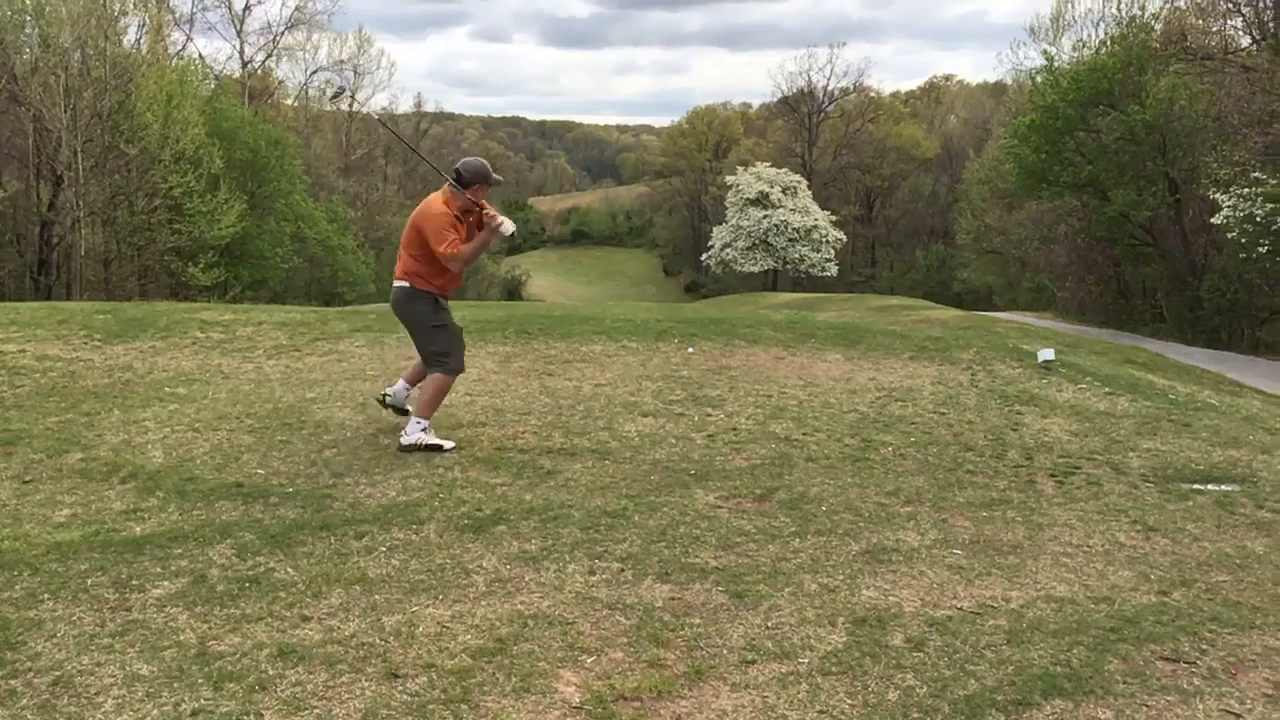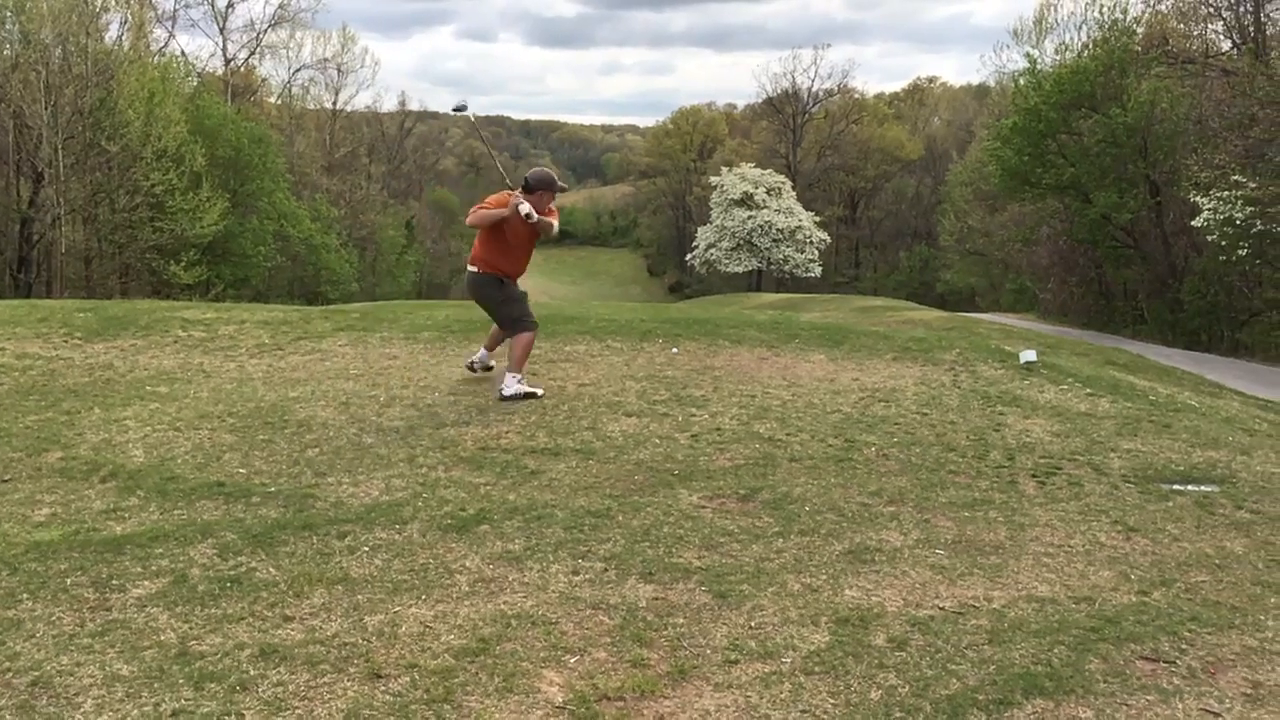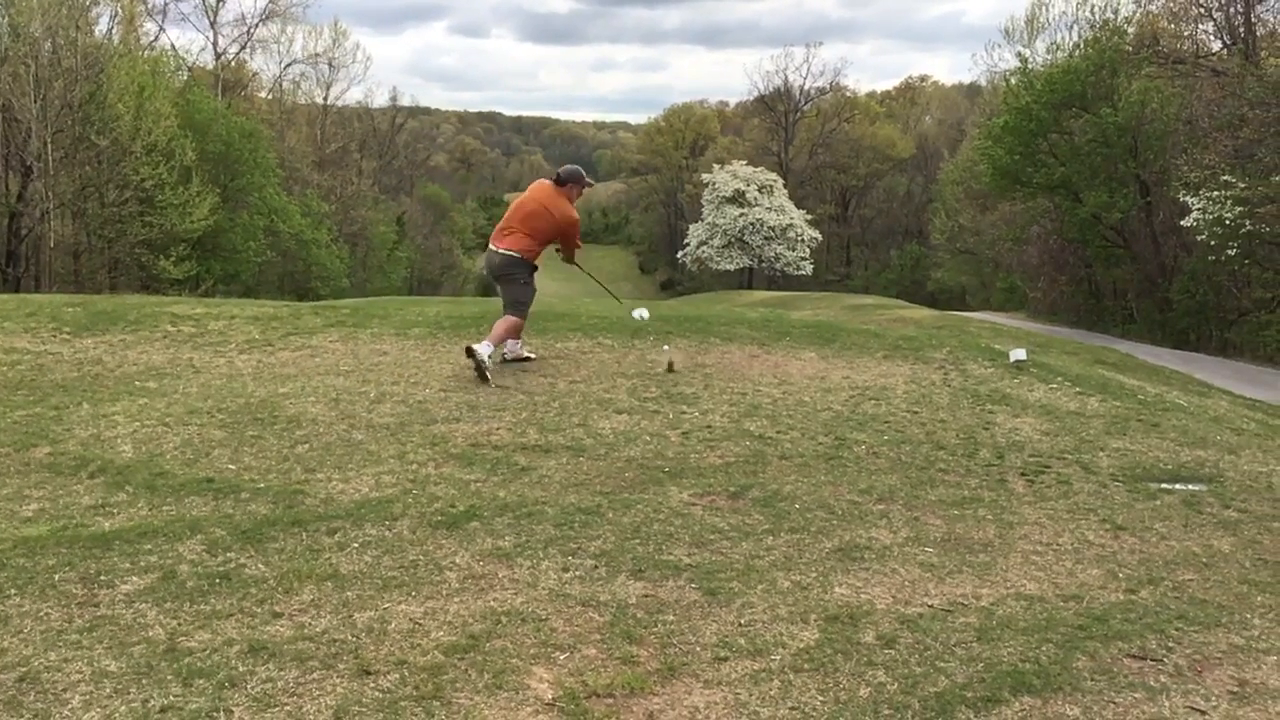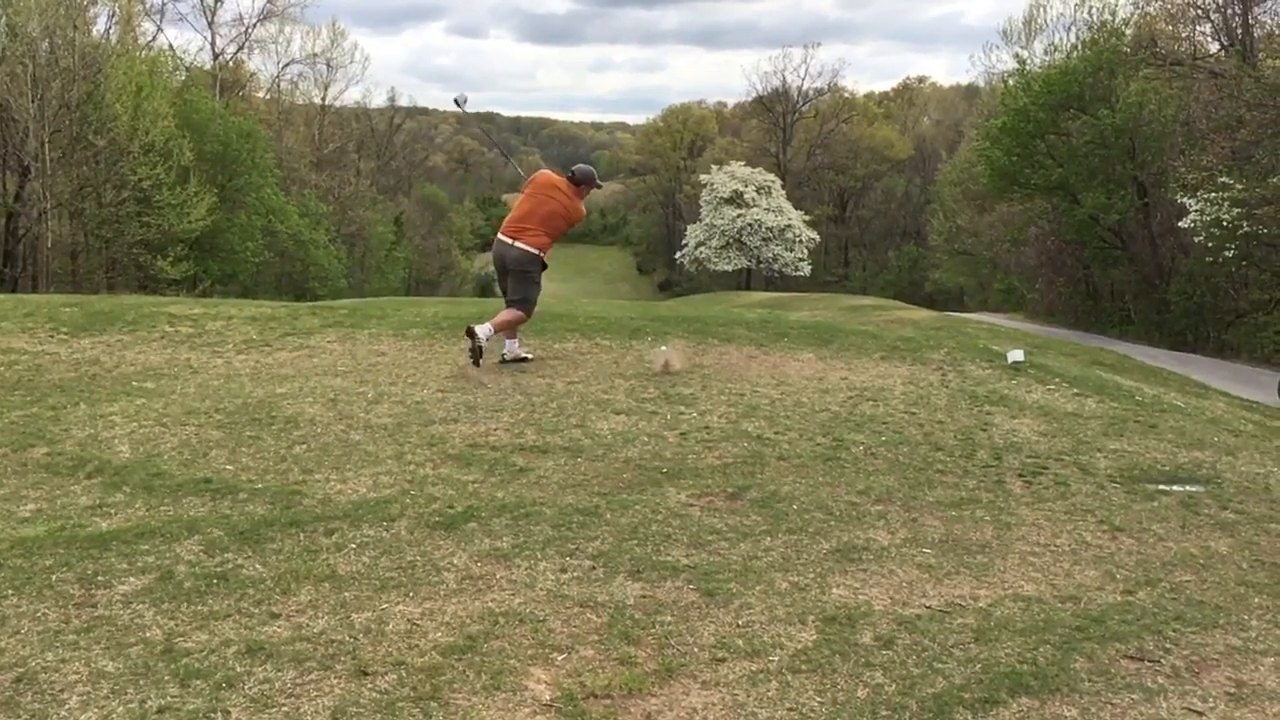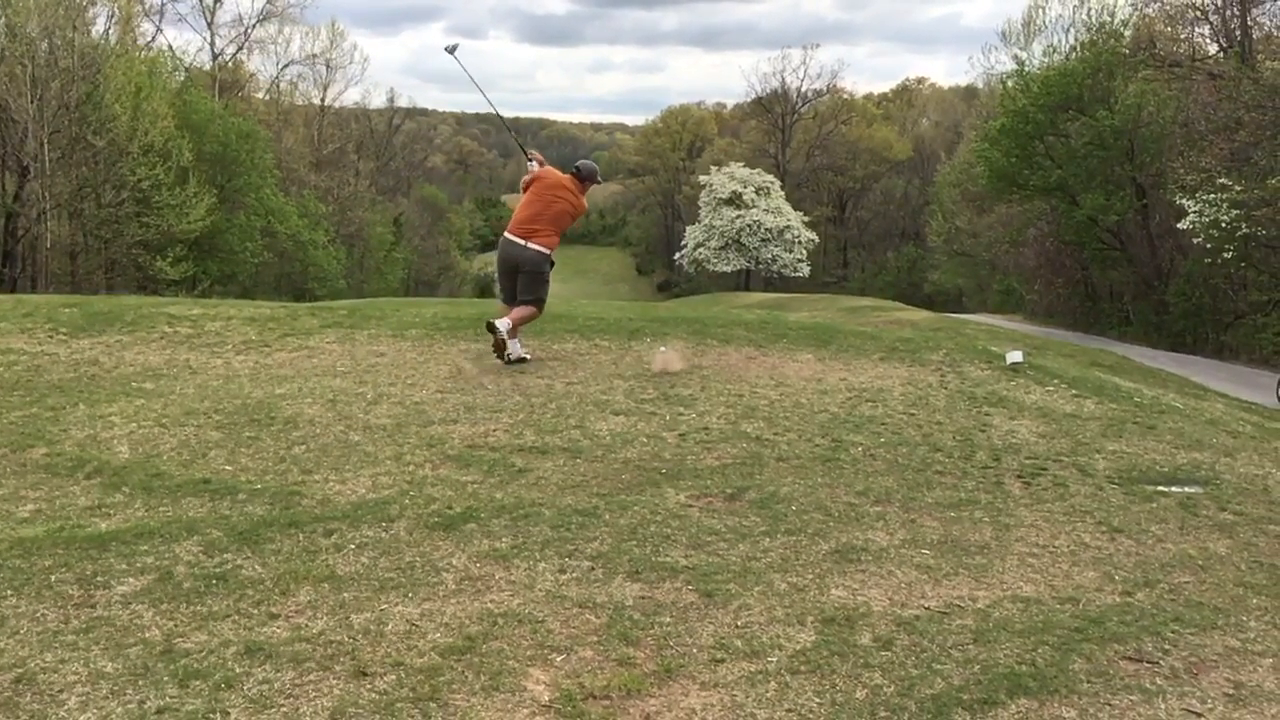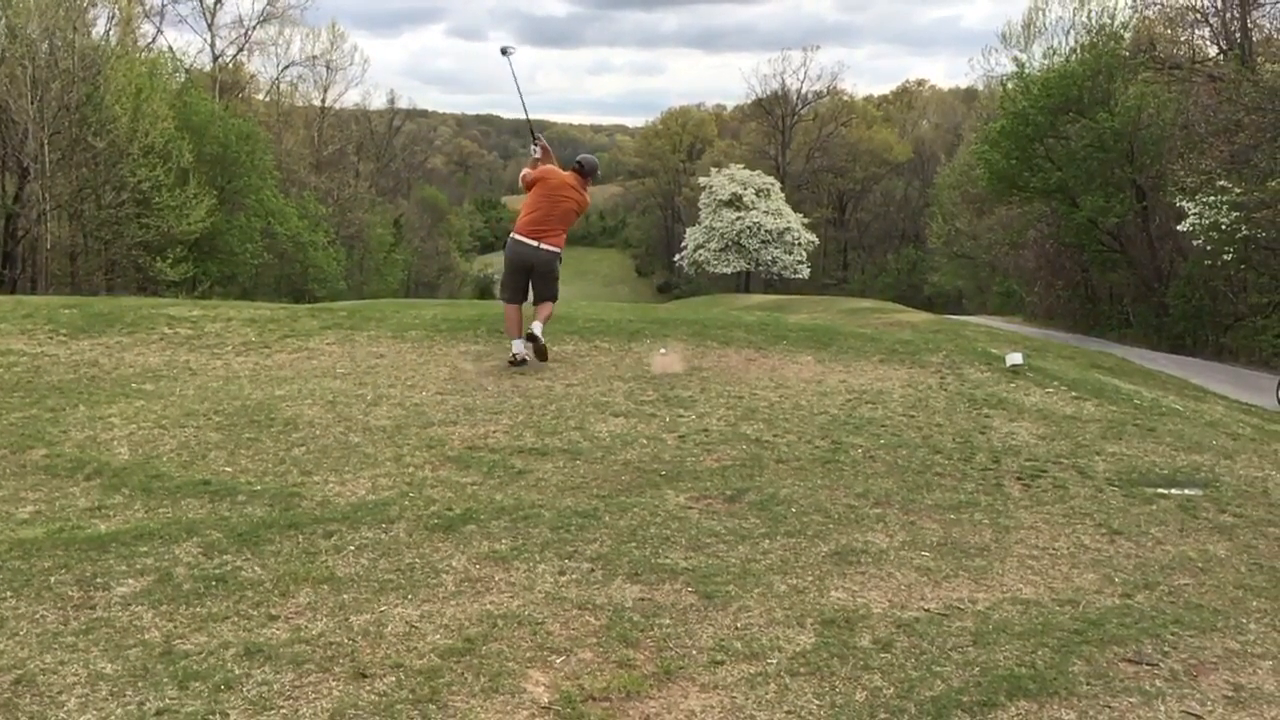
dt=0.5s
person 1, frame 1
left shoulder: (471, 206)
right shoulder: (436, 212)
left elbow: (500, 222)
right elbow: (456, 261)
left wrist: (502, 224)
right wrist: (486, 236)
left hip: (419, 295)
right hip: (418, 297)
left knee: (444, 353)
right knee: (448, 364)
left ankle: (397, 393)
right ankle: (416, 431)
person 1, frame 2
left shoulder: (545, 210)
right shoulder: (500, 201)
left elbow: (550, 229)
right elbow: (472, 221)
left wrist: (533, 216)
right wrist: (508, 213)
left hip: (500, 277)
right hip: (486, 278)
left knee: (512, 321)
right knee: (525, 327)
left ankle: (481, 357)
right ankle: (511, 385)
person 1, frame 3
left shoulder: (540, 185)
right shoulder: (570, 216)
right elbow: (569, 252)
right wrist: (569, 259)
left hip: (493, 253)
right hip: (514, 261)
left knee: (517, 301)
right knee: (515, 313)
left ankle: (513, 348)
right ankle: (483, 349)
person 1, frame 4
left shoulder: (544, 177)
right shoulder: (578, 211)
left hip: (501, 245)
right hip: (527, 256)
left knee: (513, 301)
right knee: (521, 309)
left ankle: (512, 349)
right ankle: (483, 331)
person 1, frame 5
left shoulder: (548, 175)
right shoulder: (580, 205)
left elbow: (524, 185)
left hip: (509, 243)
right hip: (536, 254)
left knee: (510, 300)
right knee: (532, 306)
left ankle: (513, 349)
right ankle: (503, 324)
person 1, frame 6
left shoulder: (549, 173)
right shoulder: (583, 200)
left elbow: (524, 179)
left wrist: (536, 156)
right wrist: (547, 151)
left hip: (518, 245)
right hip: (548, 254)
left knee: (512, 299)
right knee: (546, 299)
left ankle: (517, 350)
right ankle: (536, 328)
